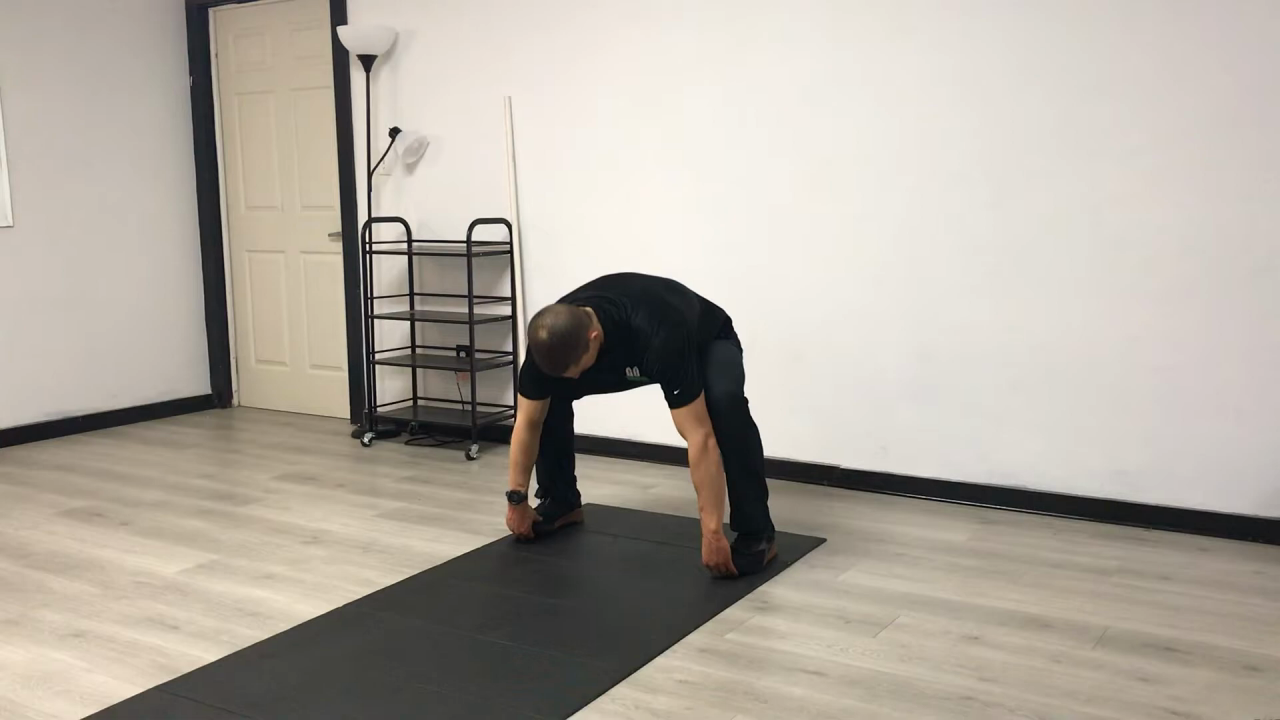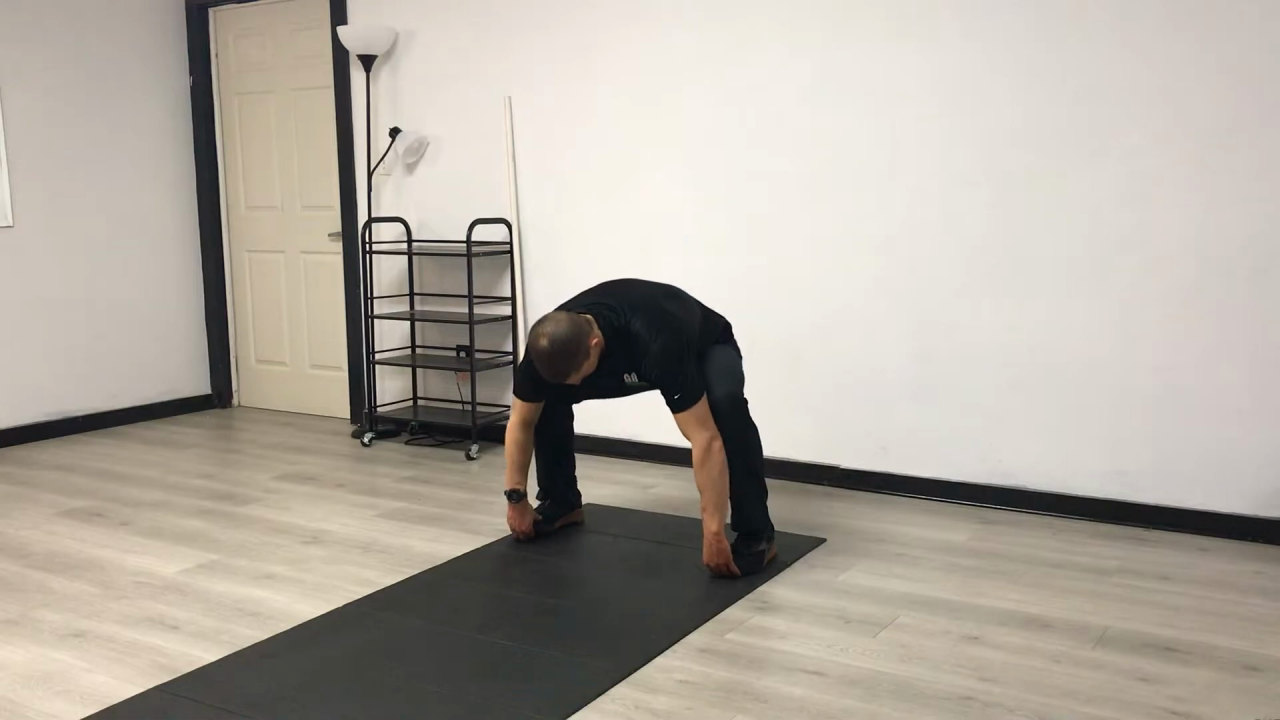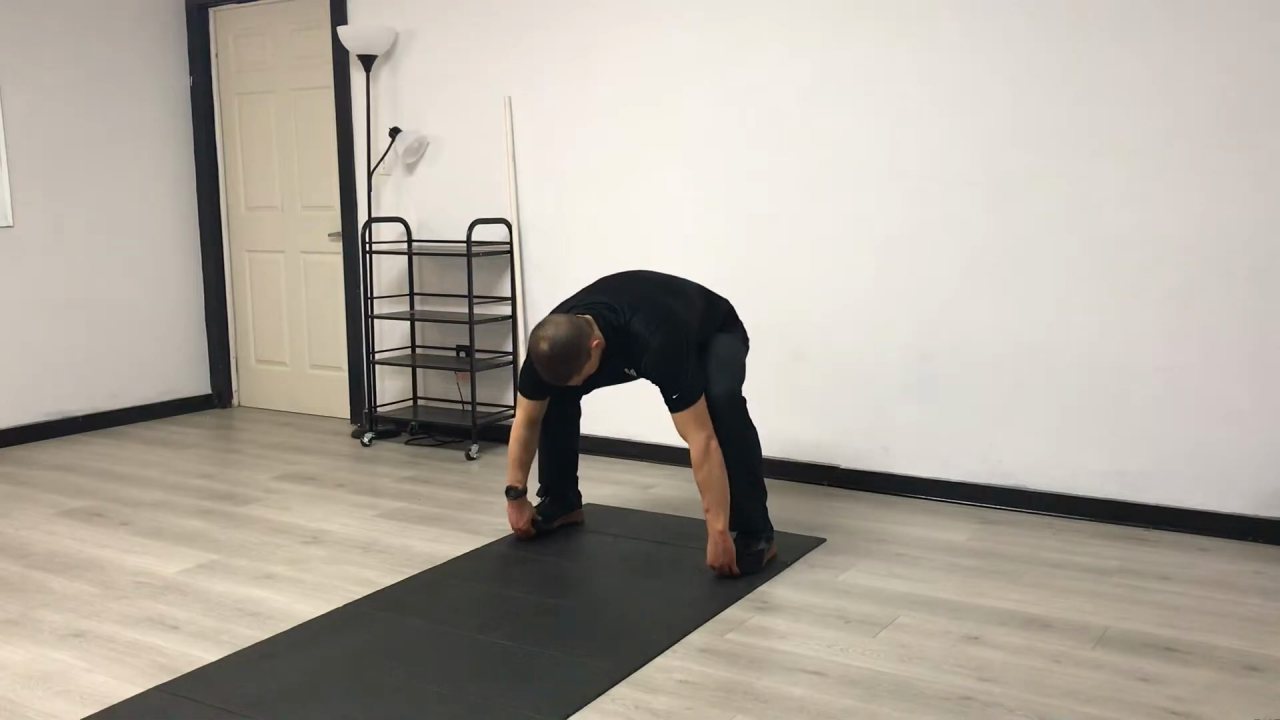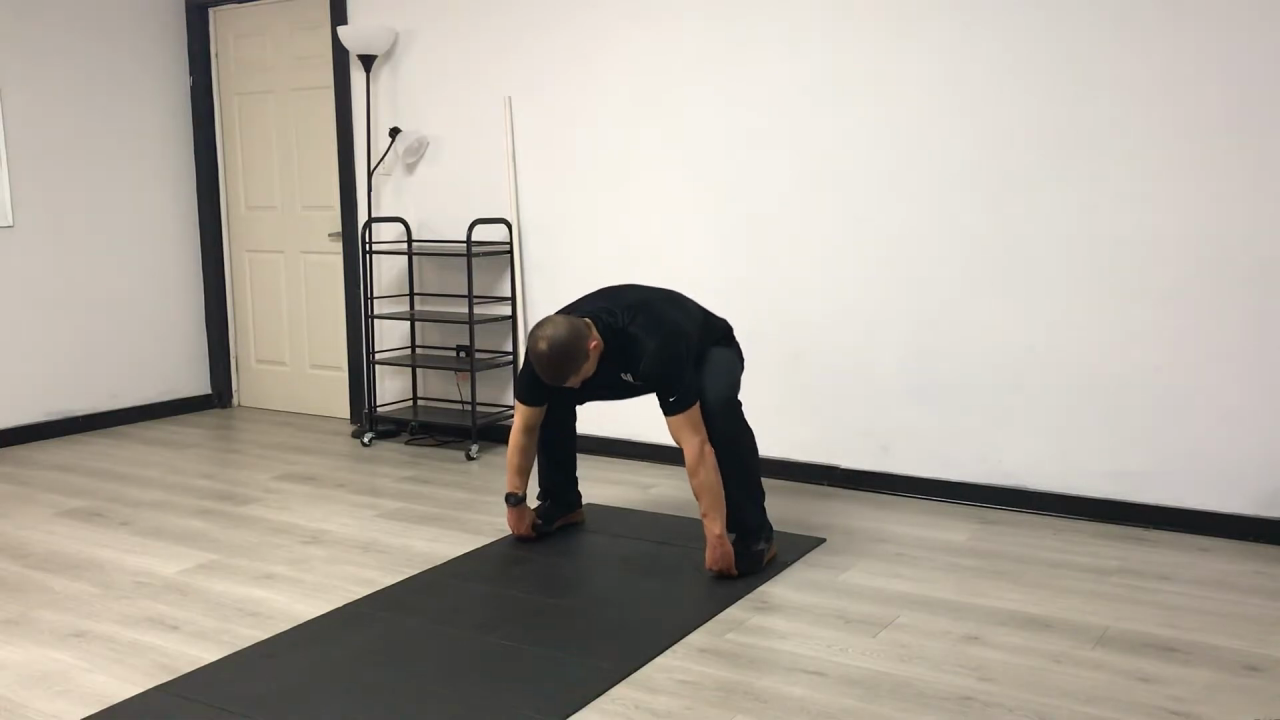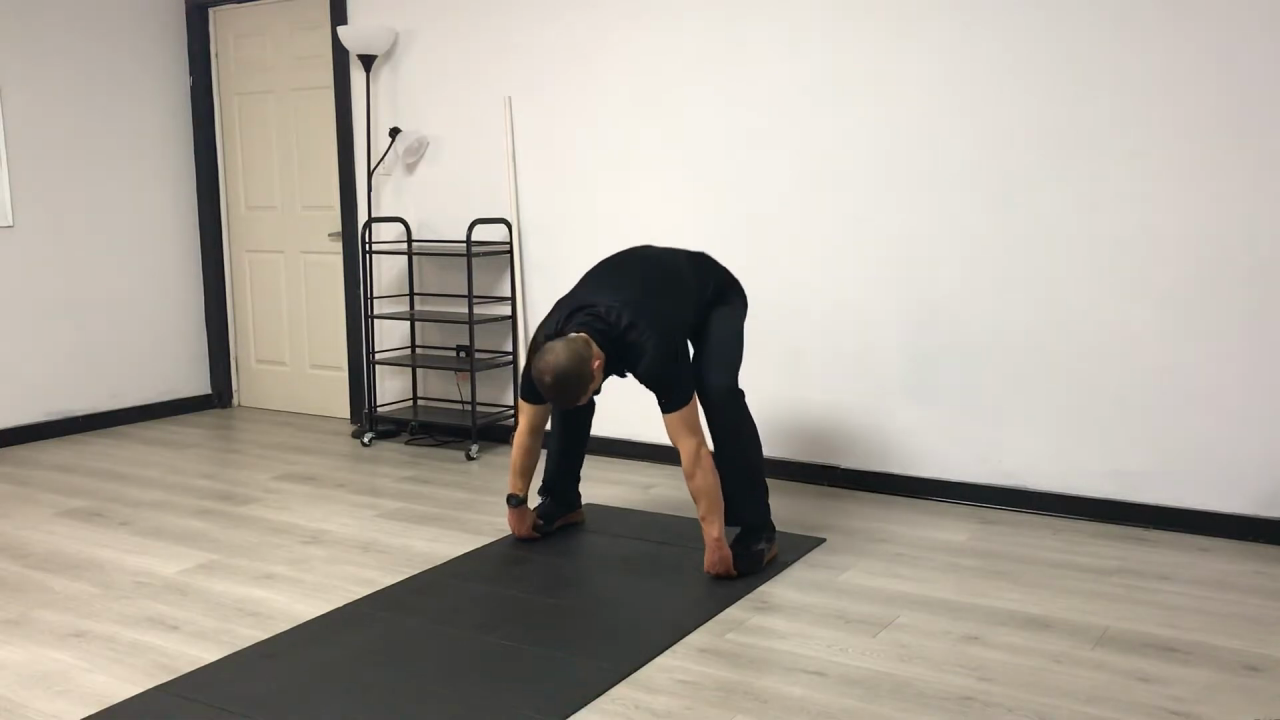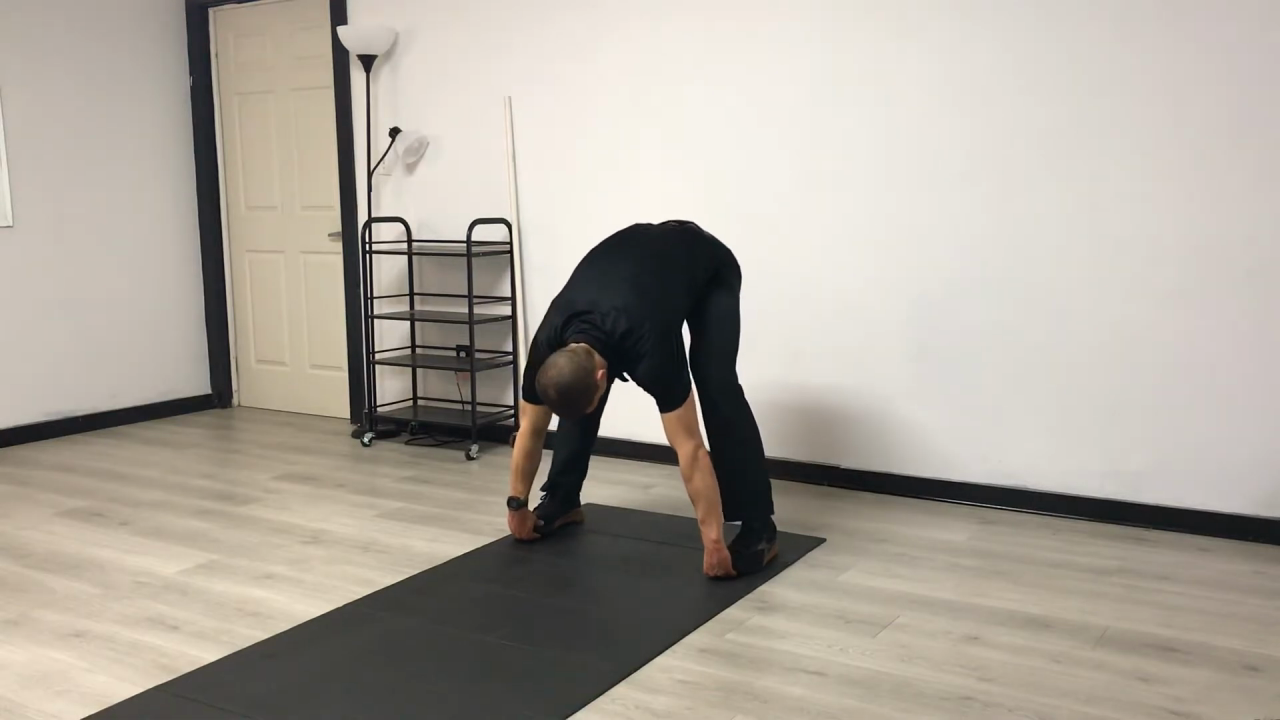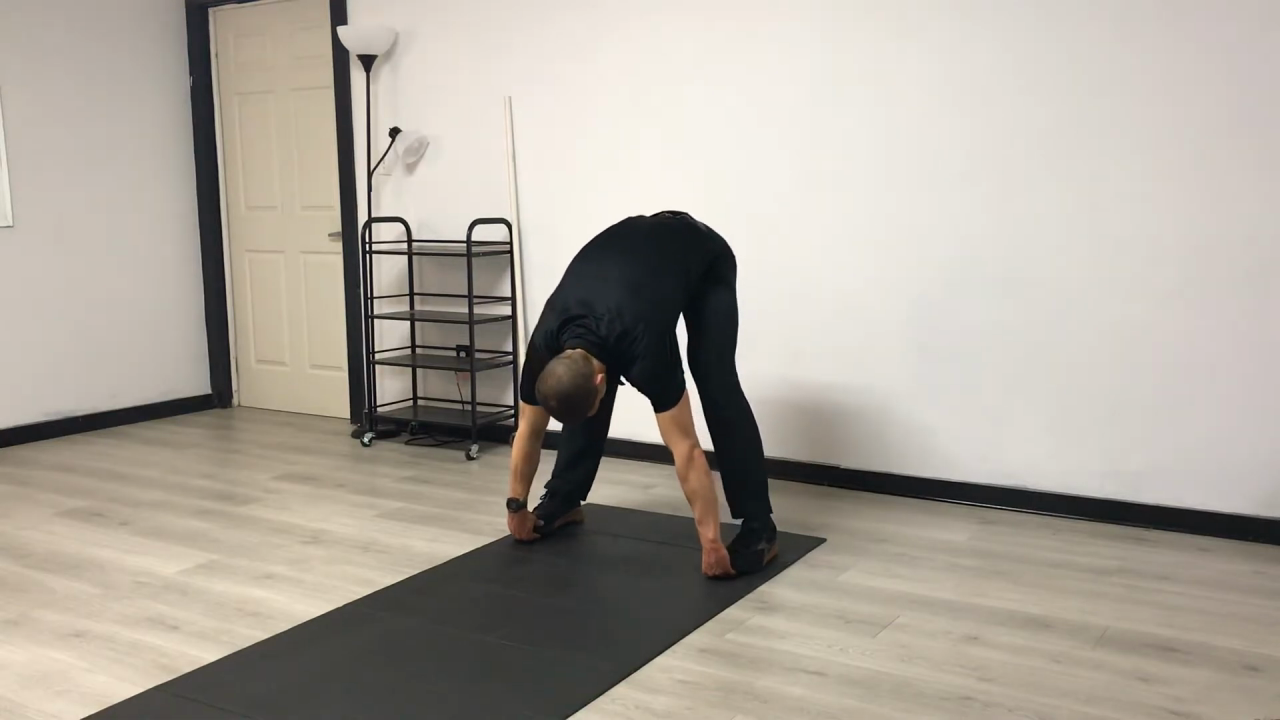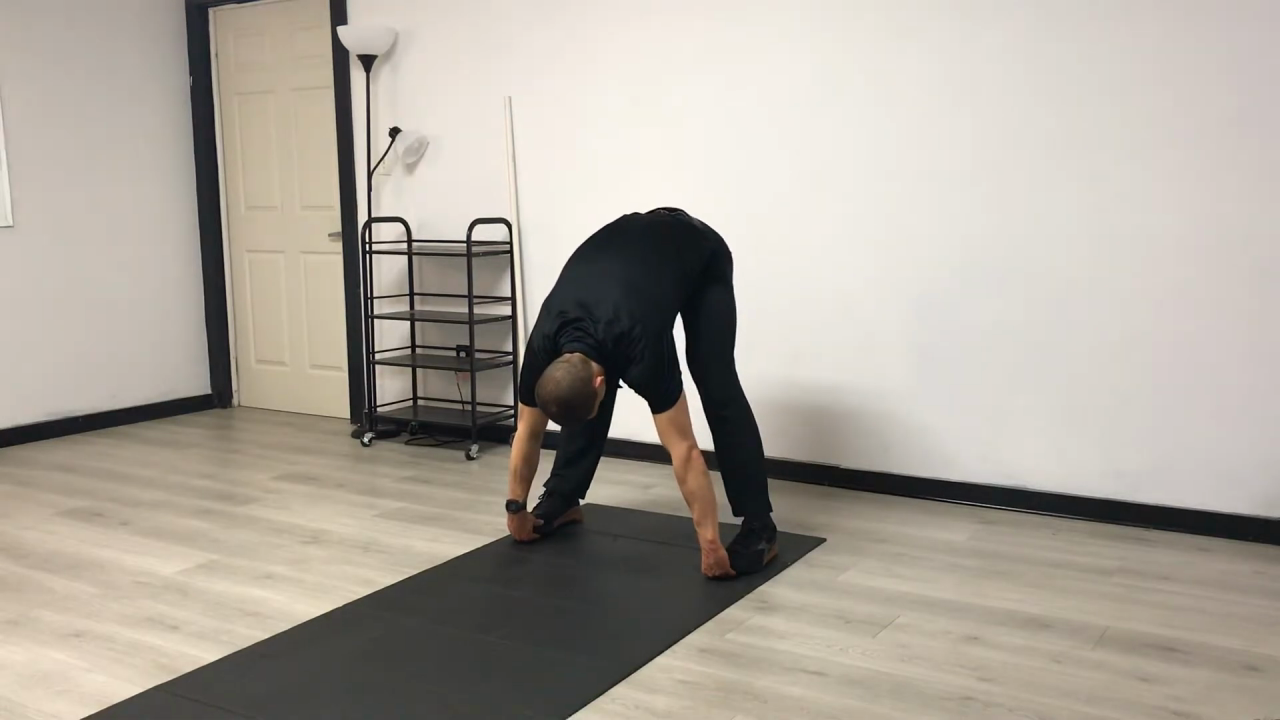
dt=0.3s
person 1, frame 1
left shoulder: (658, 339)
right shoulder: (550, 341)
left elbow: (700, 437)
right elbow: (528, 422)
left wrist: (712, 532)
right wrist: (517, 500)
left hip: (708, 341)
left knee: (725, 402)
right knee: (549, 395)
left ankle: (756, 533)
right ankle: (563, 503)
person 1, frame 2
left shoulder: (658, 345)
right shoulder: (549, 346)
left elbow: (705, 439)
right elbow: (520, 422)
left wrist: (713, 534)
right wrist: (516, 500)
left hip: (707, 347)
left knee: (725, 403)
right knee: (544, 399)
left ankle: (756, 533)
right ankle: (562, 503)
person 1, frame 3
left shoulder: (657, 344)
right shoulder: (551, 344)
left elbow: (701, 440)
right elbow: (526, 420)
left wrist: (718, 533)
right wrist: (516, 497)
left hip: (714, 333)
left knee: (723, 400)
right knee: (555, 395)
left ankle: (755, 532)
right ankle: (563, 502)
person 1, frame 4
left shoulder: (656, 348)
right shoulder: (550, 349)
left elbow: (695, 445)
right elbow: (524, 428)
left wrist: (716, 537)
right wrist: (515, 502)
left hip: (709, 350)
left knee: (718, 405)
right knee: (549, 400)
left ankle: (754, 533)
right ankle: (563, 503)
person 1, frame 5
left shoulder: (650, 349)
right shoulder: (549, 347)
left elbow: (691, 447)
right elbow: (528, 429)
left wrist: (714, 539)
right wrist: (516, 504)
left hip: (714, 296)
left knee: (718, 393)
right knee: (569, 400)
left ankle: (758, 530)
right ankle: (562, 501)
person 1, frame 6
left shoulder: (648, 350)
right shoulder: (550, 348)
left elbow: (689, 448)
right elbow: (530, 431)
left wrist: (713, 540)
right wrist: (517, 506)
left hip: (710, 270)
left knee: (718, 389)
right knee: (575, 392)
left ankle: (758, 528)
right ankle: (562, 501)
person 1, frame 7
left shoulder: (642, 351)
right shoulder: (546, 349)
left elbow: (685, 449)
right elbow: (528, 431)
left wrist: (711, 542)
right wrist: (516, 508)
left hip: (705, 261)
left knee: (718, 389)
right knee: (585, 398)
left ankle: (759, 527)
right ankle: (564, 500)
person 1, frame 8
left shoulder: (640, 352)
right shoulder: (543, 349)
left elbow: (683, 451)
right elbow: (527, 433)
left wrist: (710, 543)
right wrist: (516, 509)
left hip: (702, 258)
left knee: (717, 388)
right knee: (584, 401)
left ankle: (759, 526)
right ankle: (563, 500)
